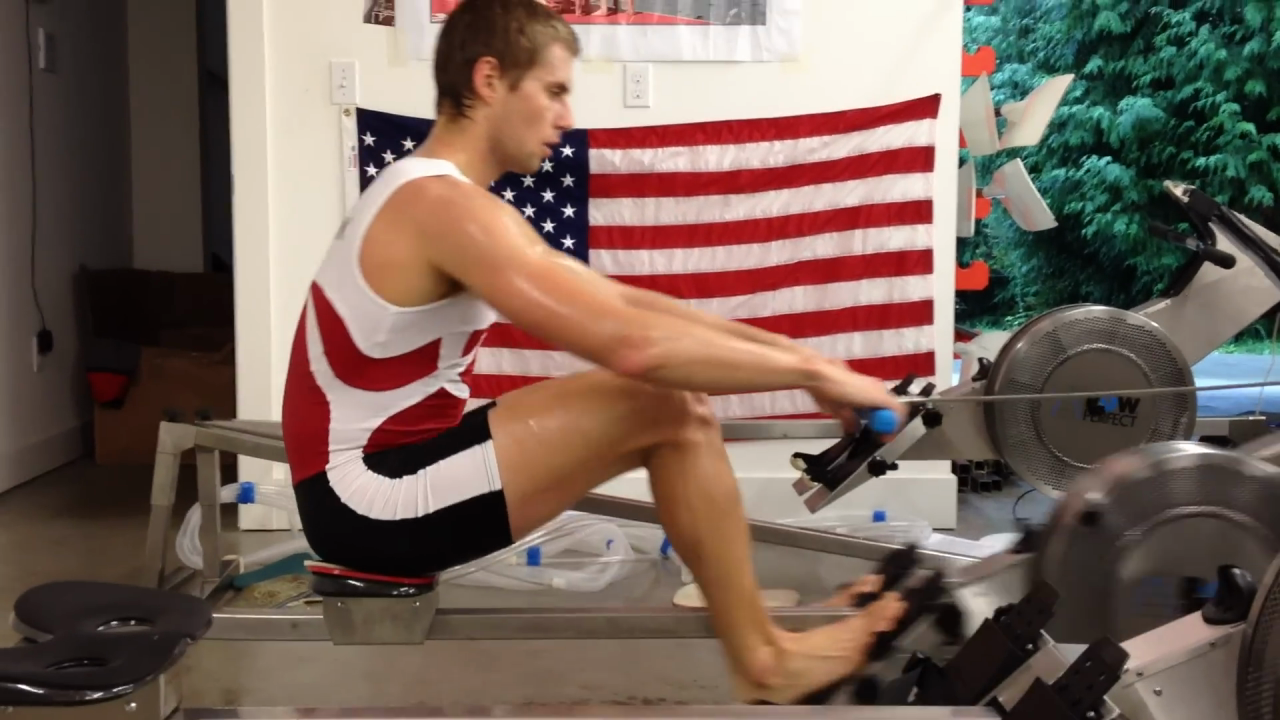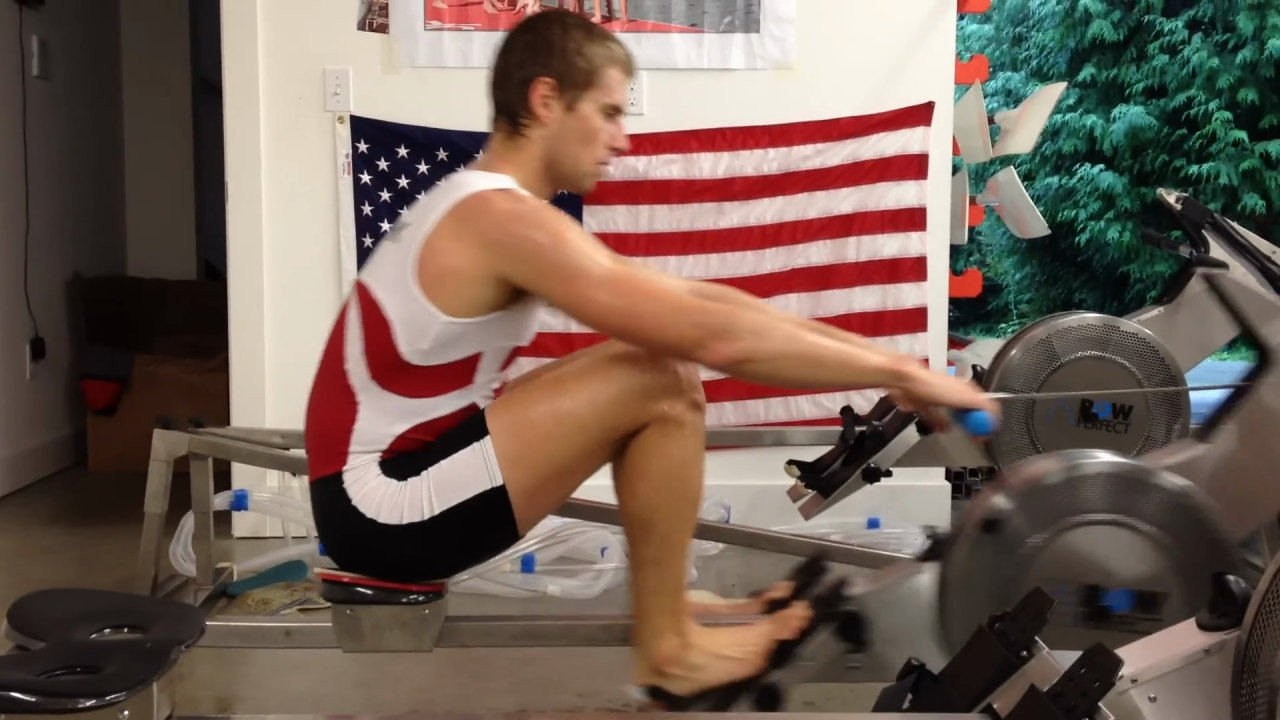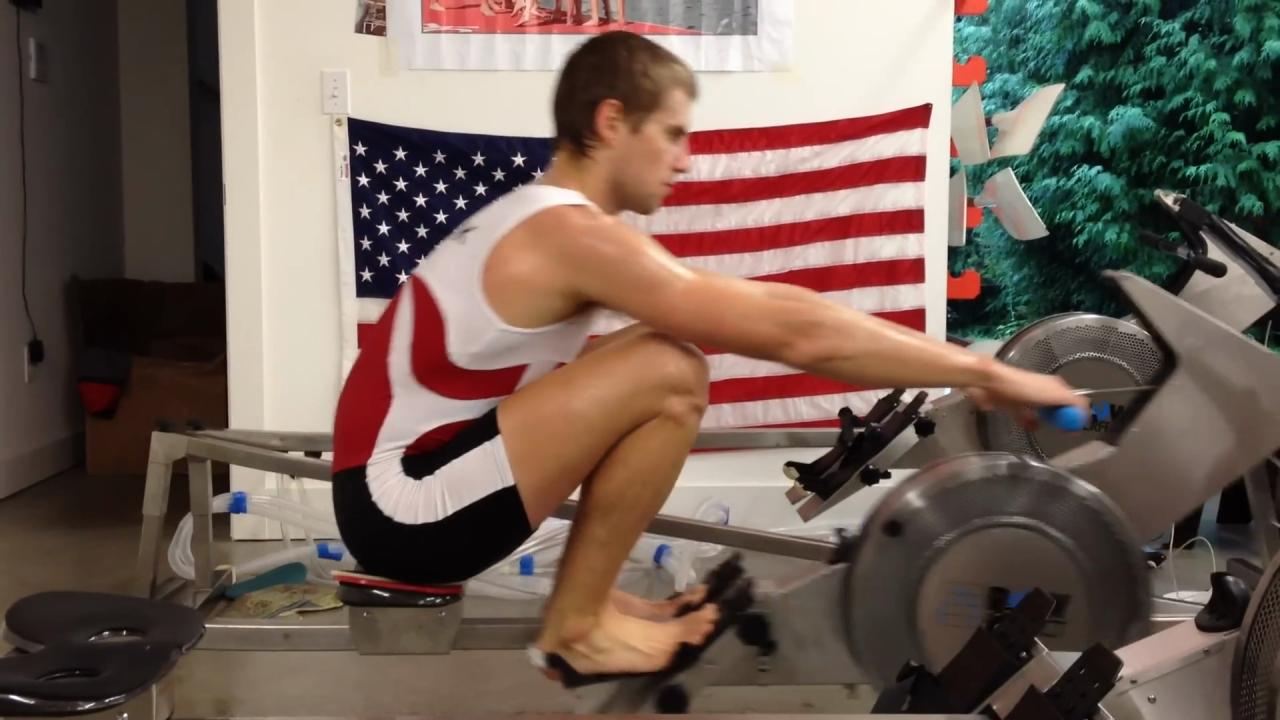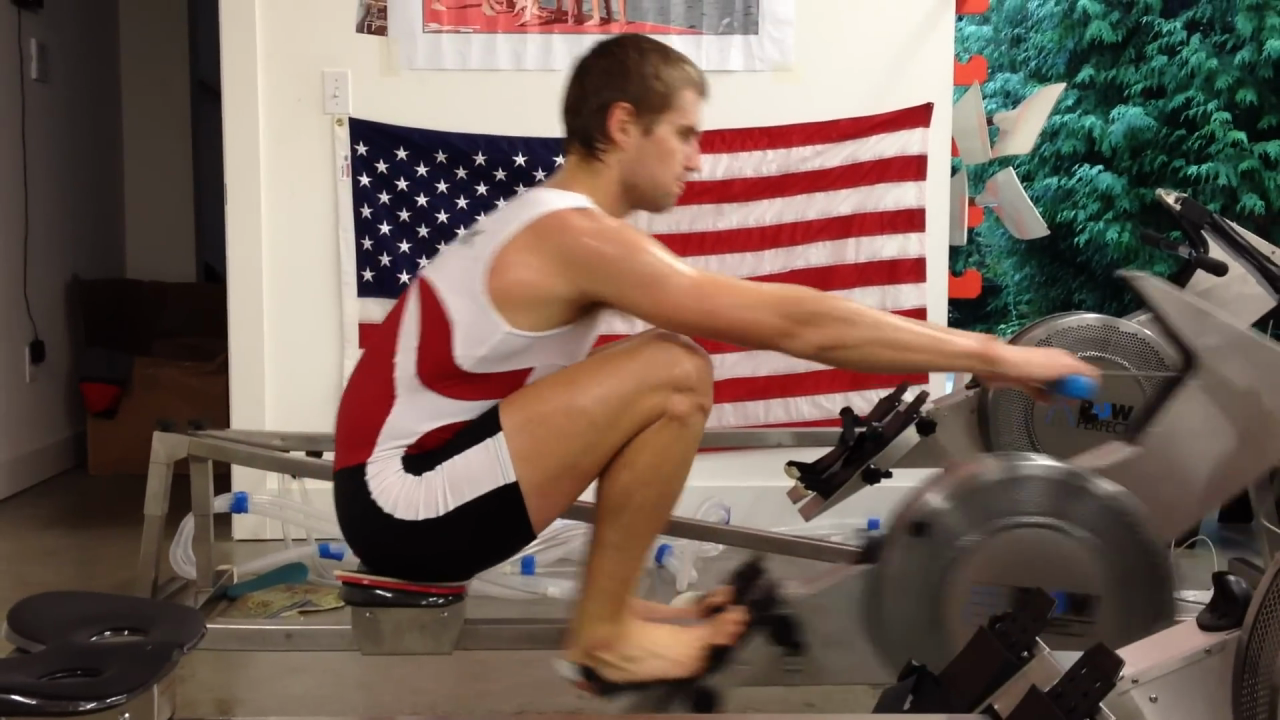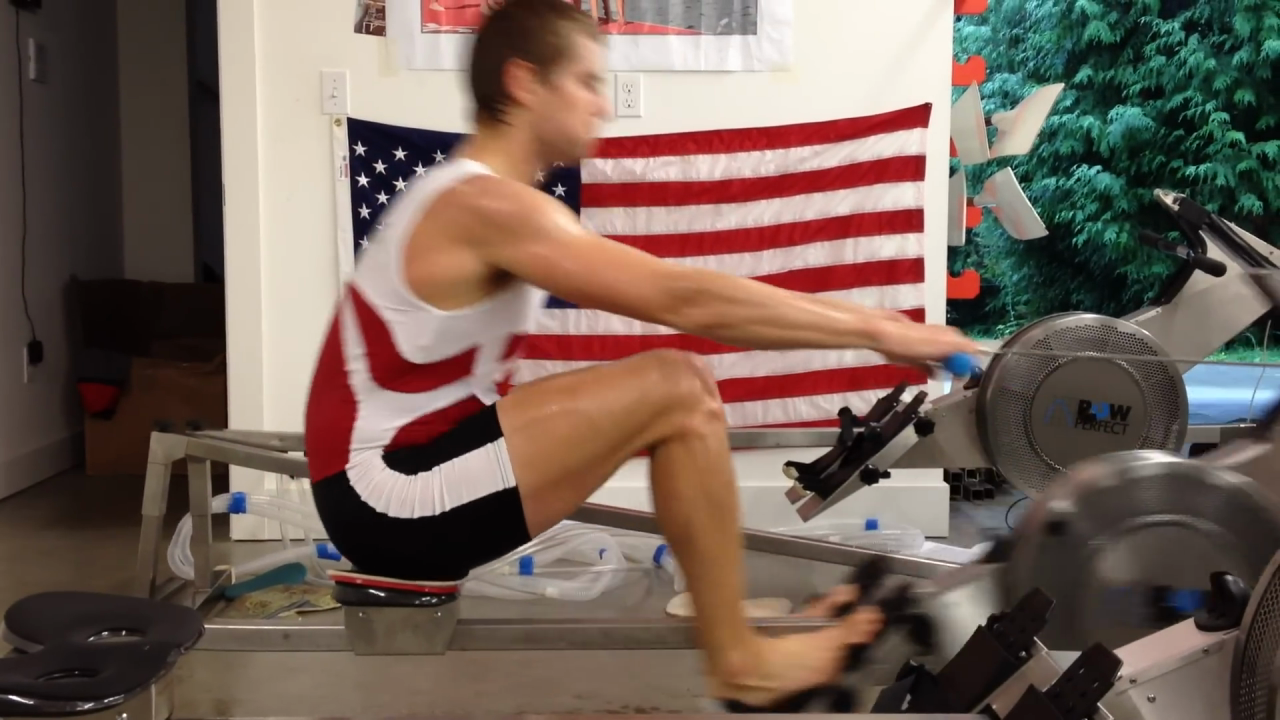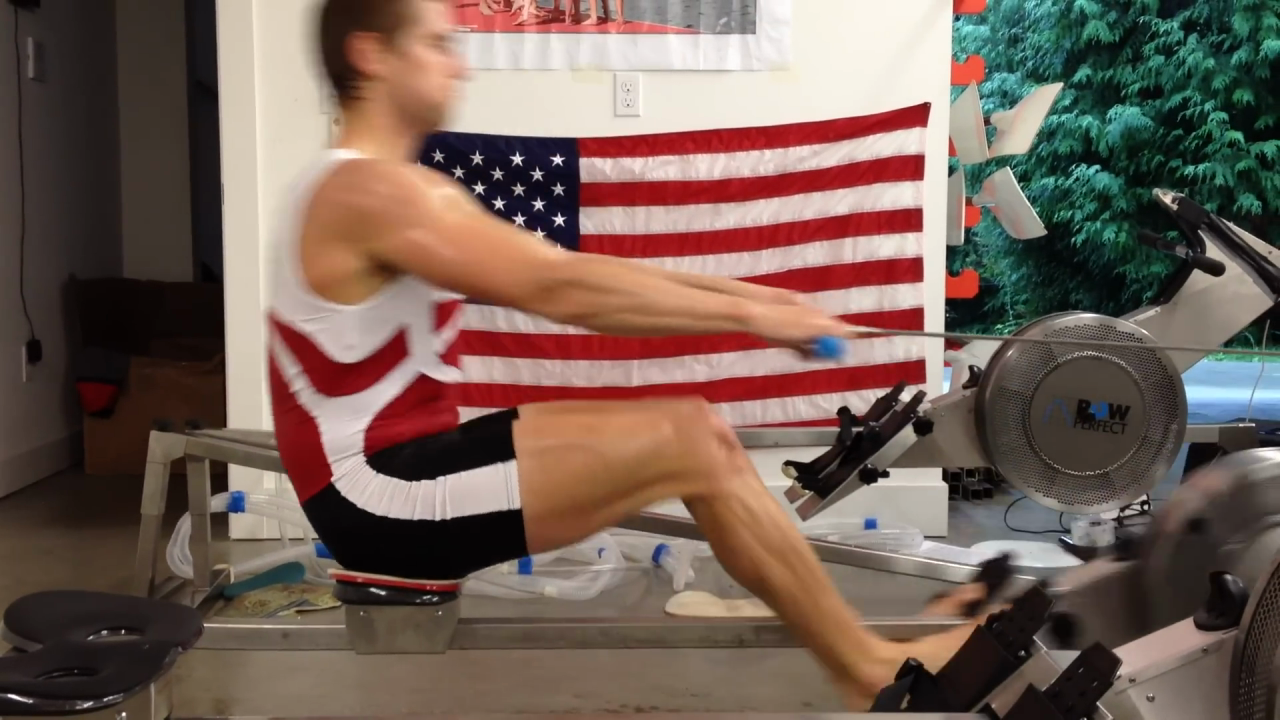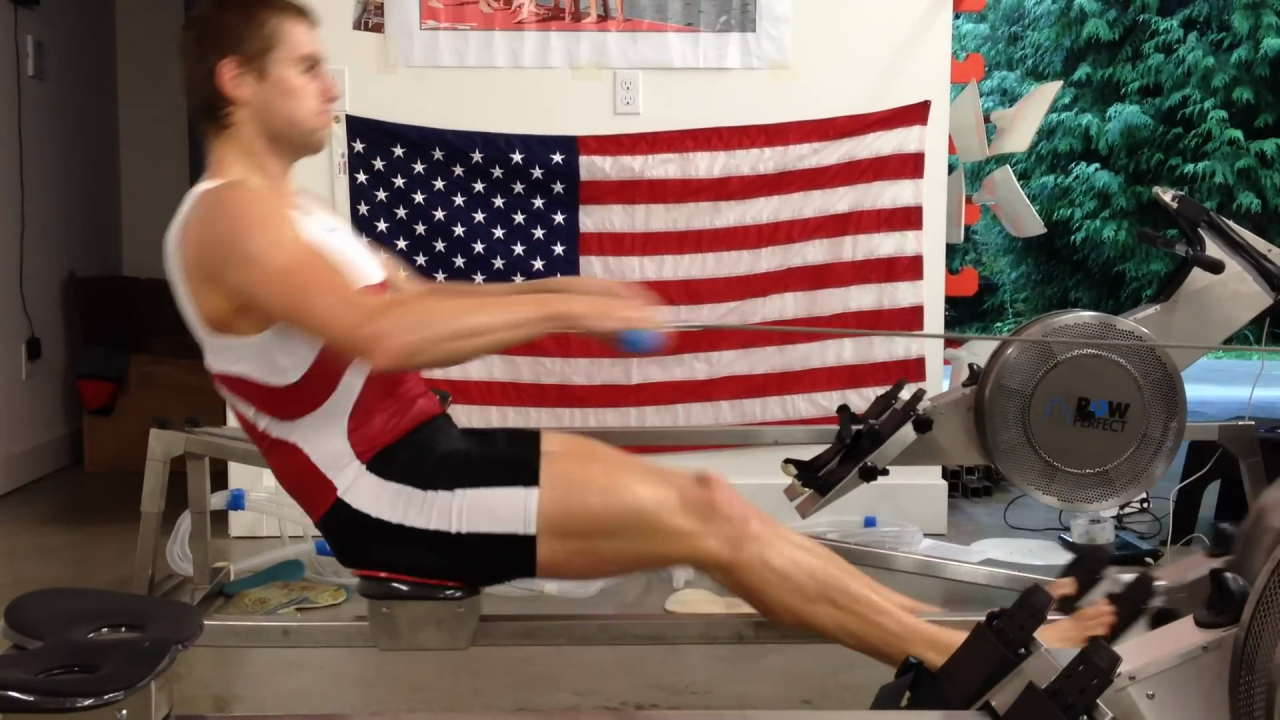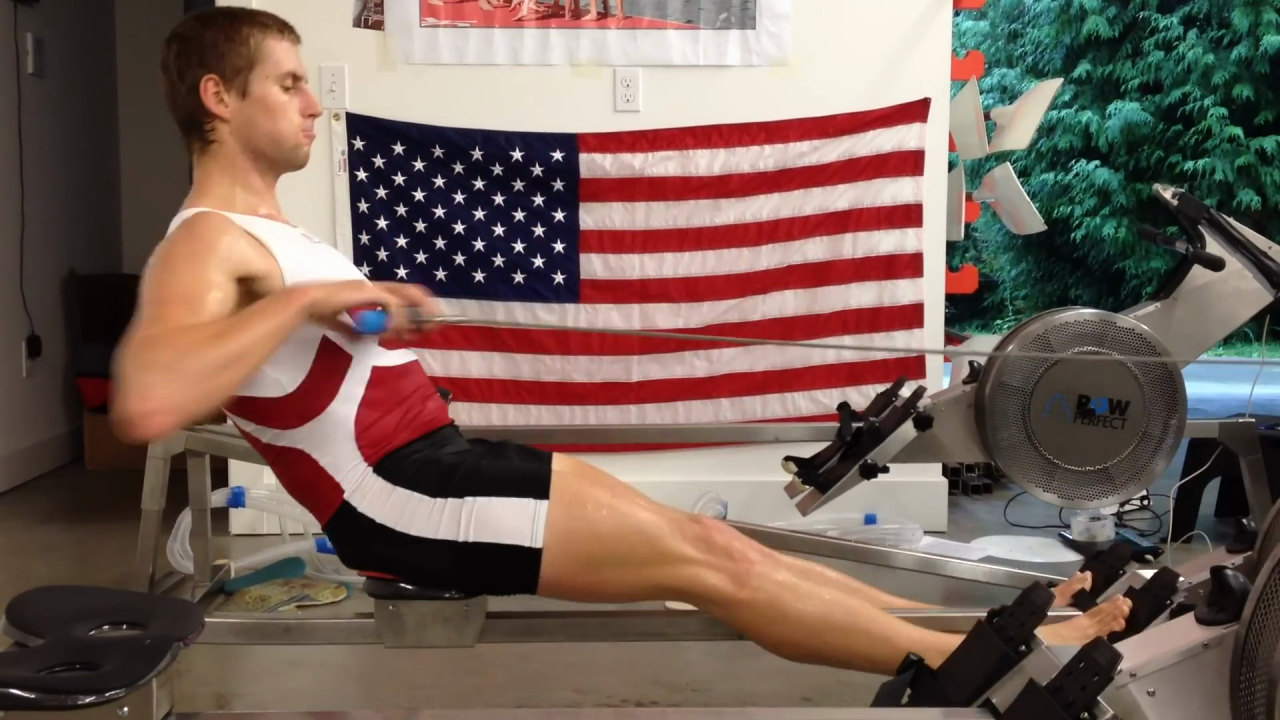
dt=0.2s
person 1, frame 1
left shoulder: (430, 195)
right shoulder: (446, 208)
left elbow: (621, 303)
right elbow: (632, 345)
left wrist: (784, 349)
right wrist: (816, 372)
left hip: (382, 473)
right hip: (370, 506)
left knee: (663, 390)
right knee: (668, 401)
right ankle: (765, 657)
person 1, frame 2
left shoulder: (483, 207)
right shoulder: (507, 221)
left elbow: (689, 301)
right elbow: (716, 338)
right wrist: (898, 371)
left hip: (387, 490)
right hip: (384, 514)
left knee: (651, 359)
right knee: (663, 382)
right ankle: (669, 646)
person 1, frame 3
left shoulder: (545, 220)
right shoulder: (575, 236)
left elbow: (763, 304)
right elbow: (799, 336)
right wrist: (986, 373)
left hip: (405, 491)
right hip: (405, 513)
left knee: (662, 364)
right knee: (671, 373)
right ankle: (578, 623)
person 1, frame 4
left shoulder: (552, 222)
right shoulder: (578, 239)
left elbow: (771, 307)
right elbow: (798, 326)
right wrist: (993, 355)
left hip: (406, 493)
right hip: (407, 510)
left knee: (661, 365)
right knee: (675, 372)
left ankle: (610, 609)
right ankle: (602, 631)
person 1, frame 5
left shoulder: (474, 196)
right shoulder: (486, 206)
left elbow: (668, 288)
right elbow: (687, 301)
left wrist: (855, 319)
right wrist: (876, 331)
left hip: (403, 483)
right hip: (392, 506)
left knee: (675, 392)
right knee: (680, 389)
left ankle: (727, 625)
right ankle: (741, 656)
person 1, frame 6
left shoulder: (400, 186)
right shoulder: (365, 190)
left elbow: (555, 270)
right elbow: (563, 290)
left wrist: (742, 293)
right wrist: (745, 314)
left hip: (404, 476)
right hip: (381, 504)
left knee: (693, 435)
right knee: (695, 445)
left ankle: (837, 632)
right ankle: (872, 665)
person 1, frame 7
left shoulder: (275, 210)
right shoulder: (231, 220)
left elbow: (405, 311)
right elbow: (391, 331)
left wrist: (556, 294)
right wrist: (562, 309)
left hip: (416, 463)
right hip: (392, 499)
left knee: (704, 499)
right knee: (703, 527)
left ankle: (944, 628)
right ankle: (959, 660)
person 1, frame 8
left shoulder: (253, 231)
right shoulder: (204, 247)
right elbow: (148, 403)
left wrist: (367, 305)
right wrist: (304, 301)
left hip: (431, 466)
right hip: (403, 500)
left knee: (707, 541)
right knee: (707, 561)
left ankle: (978, 629)
